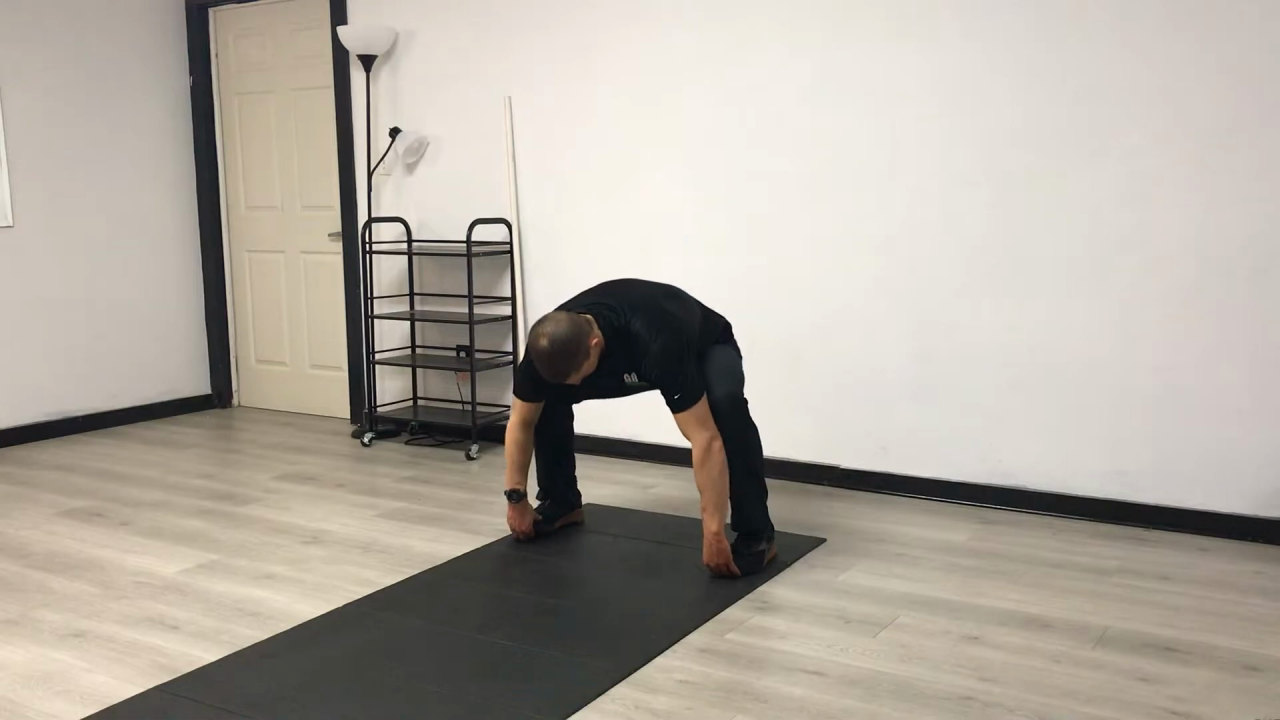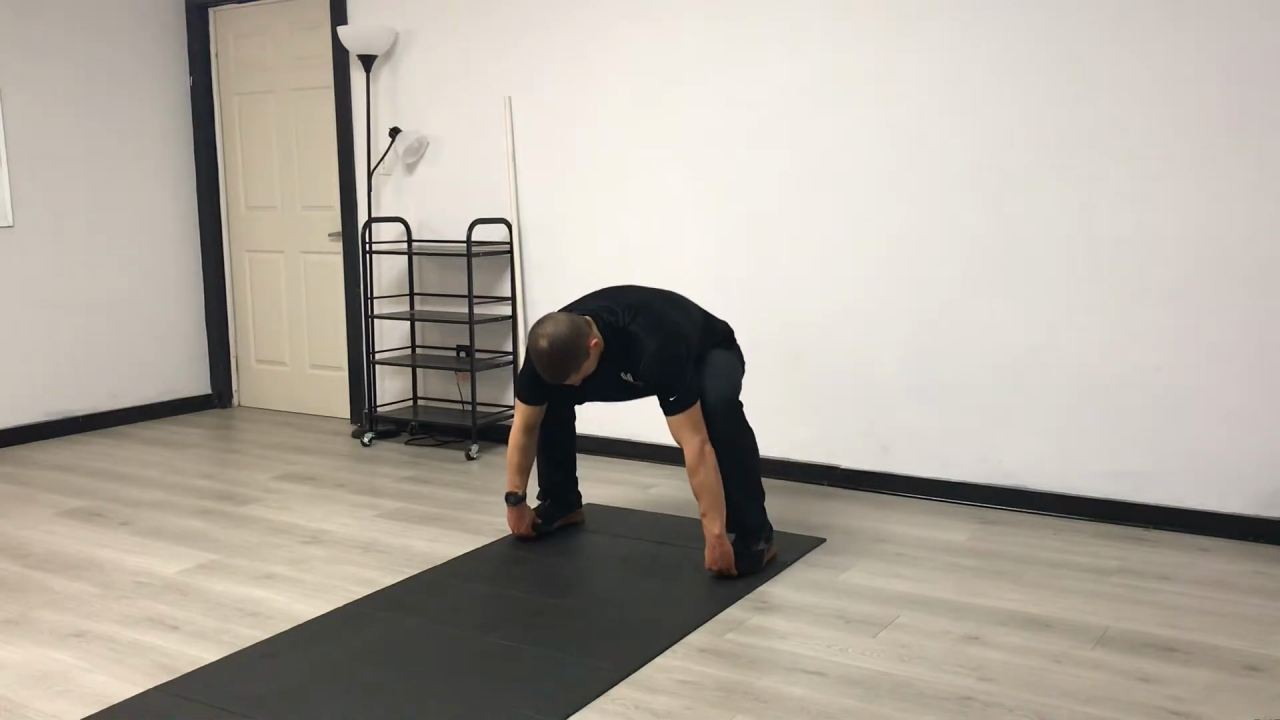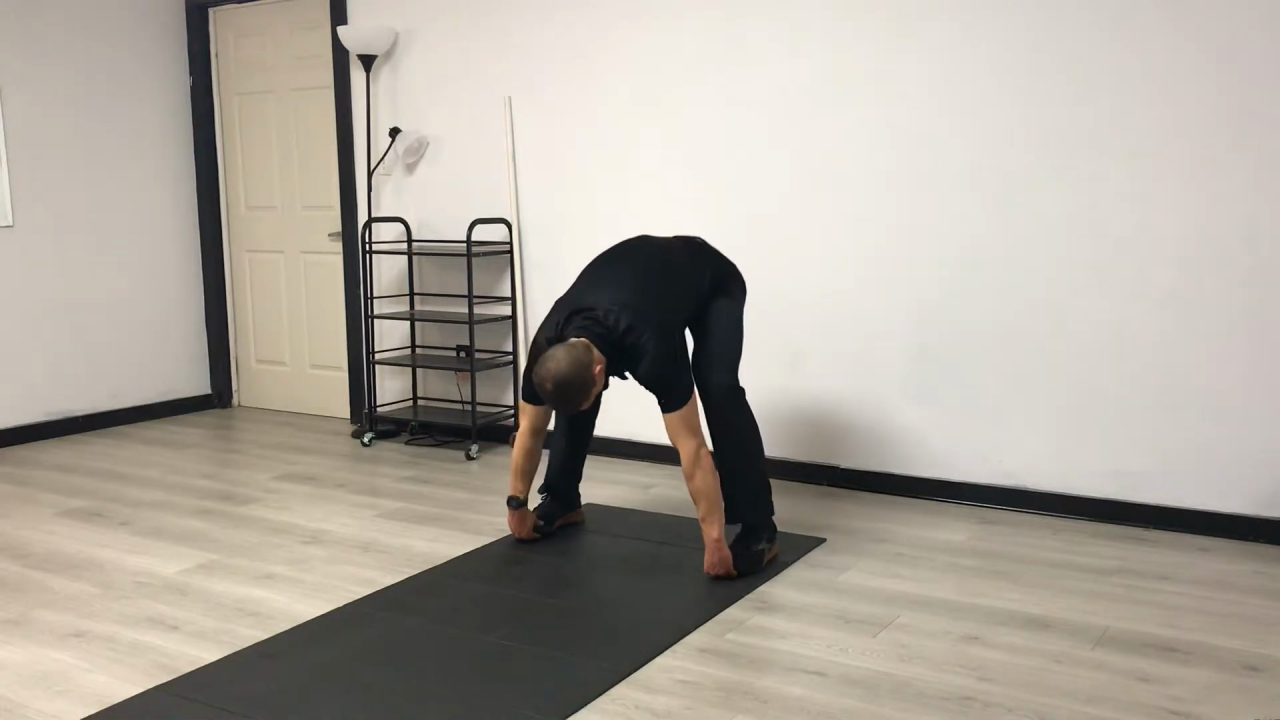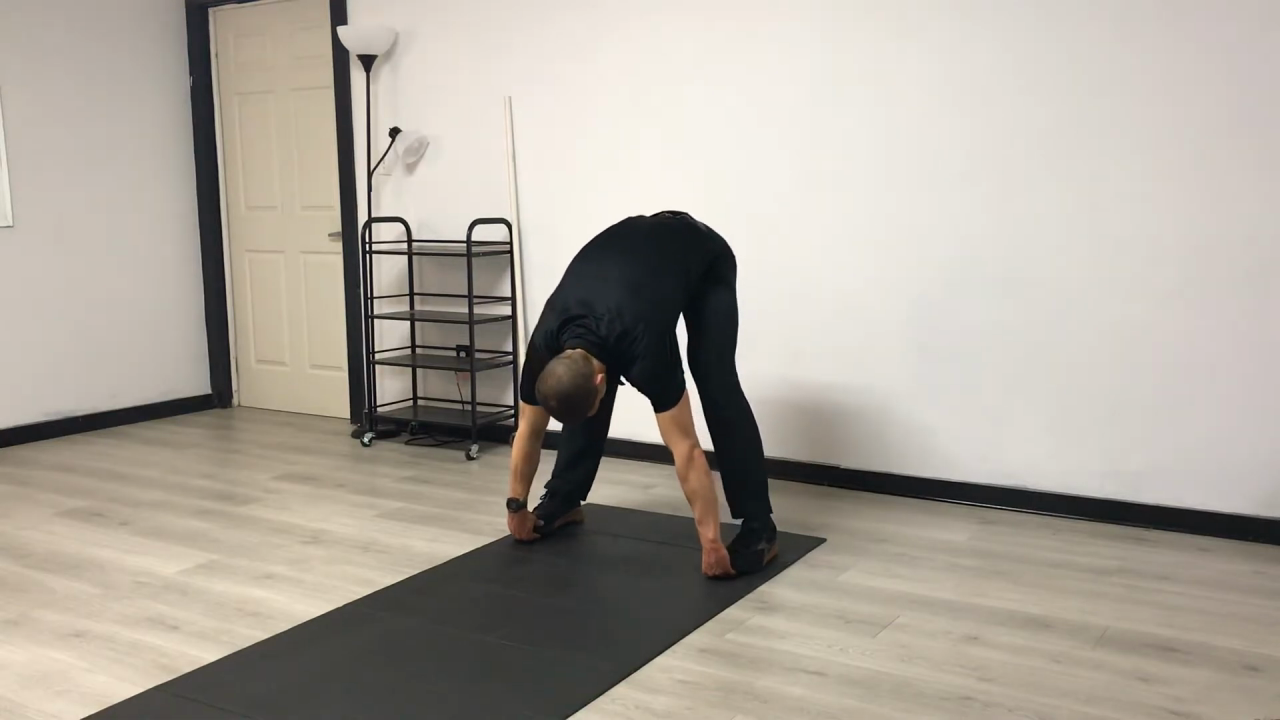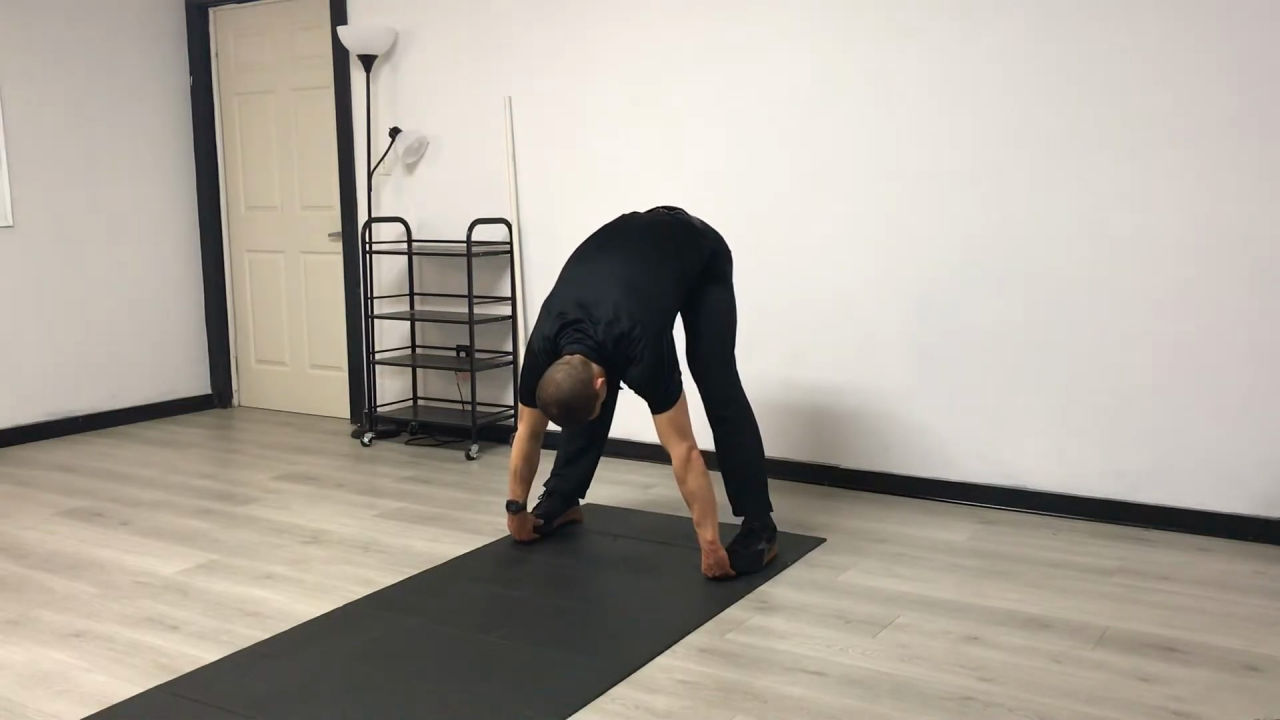
dt=0.5s
person 1, frame 1
left shoulder: (658, 345)
right shoulder: (549, 346)
left elbow: (705, 439)
right elbow: (520, 422)
left wrist: (713, 534)
right wrist: (516, 500)
left hip: (707, 347)
left knee: (725, 403)
right knee: (544, 399)
left ankle: (756, 533)
right ankle: (562, 503)
person 1, frame 2
left shoulder: (656, 348)
right shoulder: (550, 348)
left elbow: (695, 445)
right elbow: (524, 427)
left wrist: (715, 537)
right wrist: (515, 502)
left hip: (709, 351)
left knee: (719, 406)
right knee: (550, 399)
left ankle: (755, 533)
right ankle: (563, 503)
person 1, frame 3
left shoulder: (651, 349)
right shoulder: (551, 349)
left elbow: (691, 448)
right elbow: (530, 430)
left wrist: (714, 540)
right wrist: (517, 505)
left hip: (714, 284)
right hip: (642, 272)
left knee: (719, 390)
right knee: (571, 392)
left ankle: (758, 529)
right ankle: (562, 501)
person 1, frame 4
left shoulder: (642, 351)
right shoulder: (546, 349)
left elbow: (685, 449)
right elbow: (528, 431)
left wrist: (711, 542)
right wrist: (516, 508)
left hip: (705, 261)
left knee: (718, 389)
right knee: (585, 398)
left ankle: (759, 527)
right ankle: (564, 500)
person 1, frame 5
left shoulder: (641, 352)
right shoulder: (544, 351)
left elbow: (683, 451)
right elbow: (527, 434)
left wrist: (710, 543)
right wrist: (516, 510)
left hip: (702, 256)
left knee: (718, 389)
right knee: (584, 402)
left ankle: (759, 526)
right ankle: (562, 499)
